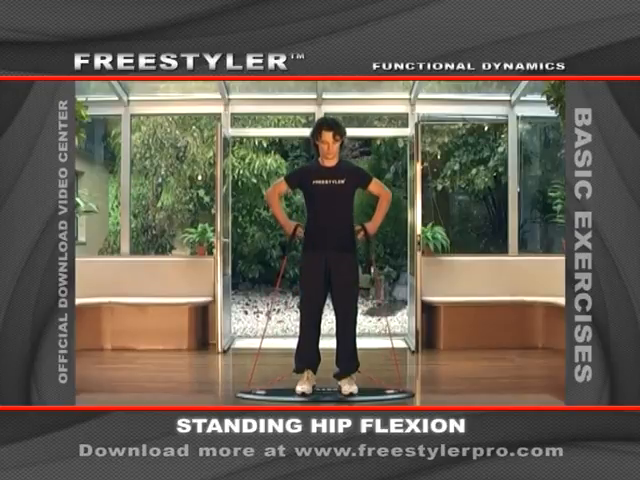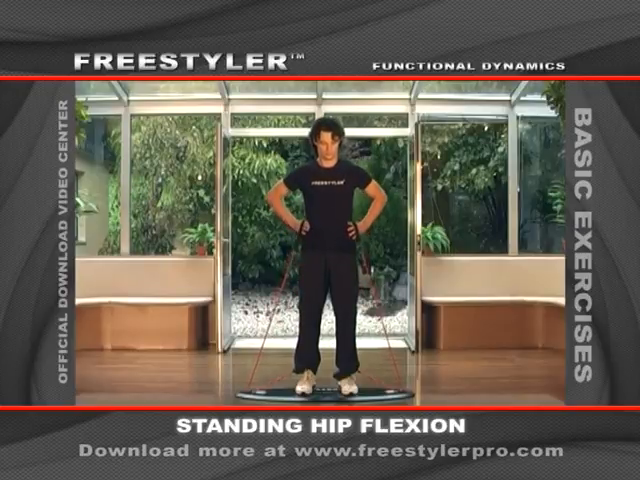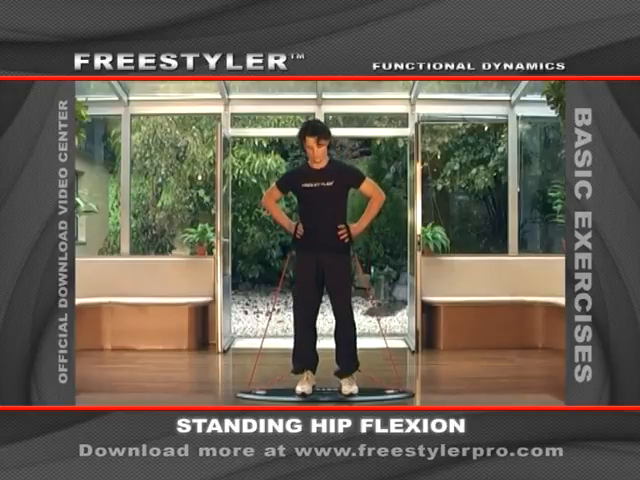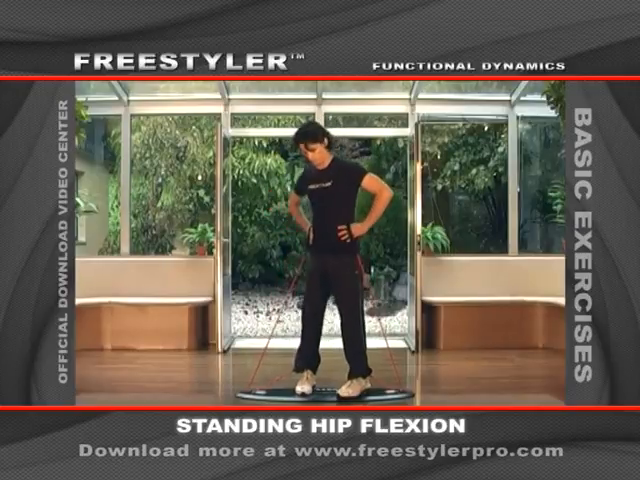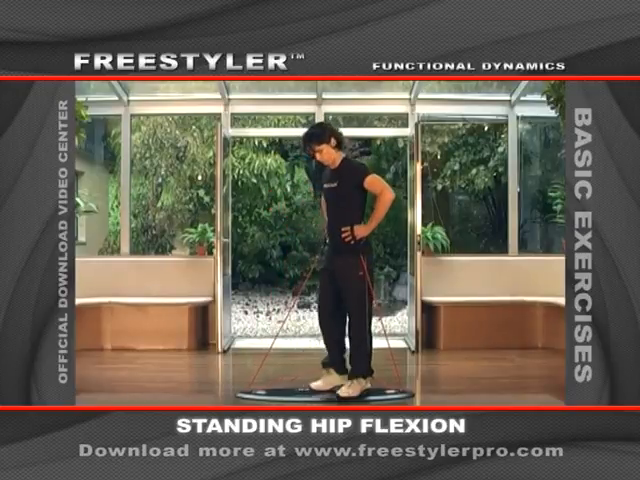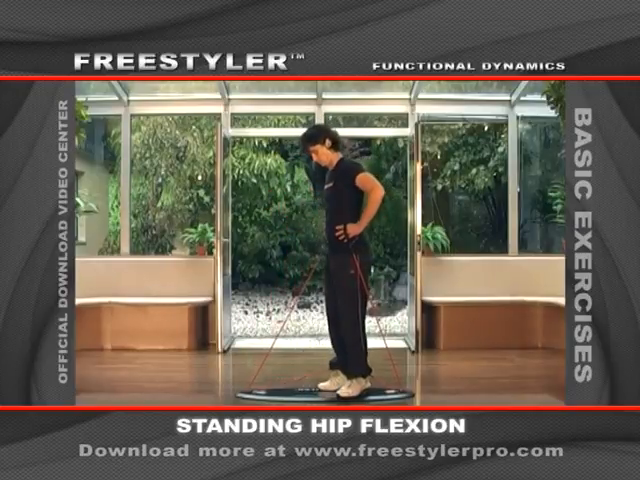
dt=0.4s
person 1, frame 1
left shoulder: (353, 172)
right shoulder: (305, 173)
left elbow: (385, 194)
right elbow: (272, 193)
left wrist: (374, 225)
right wrist: (285, 223)
left hip: (345, 253)
right hip: (313, 254)
left knee: (346, 314)
right knee: (309, 314)
left ankle: (347, 373)
right ankle: (306, 372)
person 1, frame 2
left shoulder: (352, 172)
right shoulder: (304, 173)
left elbow: (380, 197)
right elbow: (273, 196)
left wrist: (364, 225)
right wrist: (293, 223)
left hip: (344, 253)
right hip: (313, 253)
left knee: (346, 314)
right knee: (309, 313)
left ankle: (347, 373)
right ankle: (306, 372)
person 1, frame 3
left shoulder: (344, 172)
right shoulder: (296, 176)
left elbow: (378, 196)
right elbow: (268, 199)
left wrist: (359, 226)
right wrist: (288, 225)
left hip: (337, 253)
right hip: (306, 254)
left knee: (343, 313)
right knee: (304, 314)
left ankle: (348, 373)
right ankle: (306, 372)
person 1, frame 4
left shoulder: (348, 170)
right shoulder: (307, 177)
left elbow: (385, 192)
right elbow: (292, 204)
left wrist: (364, 226)
left hip: (344, 255)
right hip: (318, 255)
left knee: (351, 317)
right knee: (311, 315)
left ankle: (359, 376)
right ankle: (307, 372)
person 1, frame 5
left shoulder: (355, 169)
right shoulder: (326, 174)
left elbow: (387, 193)
left wrist: (367, 227)
left hip: (355, 256)
right hip: (332, 255)
left knee: (358, 317)
right knee: (328, 314)
left ankle: (360, 376)
right ankle: (336, 370)
person 1, frame 6
left shoulder: (349, 169)
right shoulder: (330, 174)
left elbow: (377, 191)
left wrist: (359, 226)
left hip: (351, 254)
right hip: (334, 254)
left knee: (351, 316)
right knee: (335, 316)
left ankle: (360, 375)
right ankle: (343, 371)
